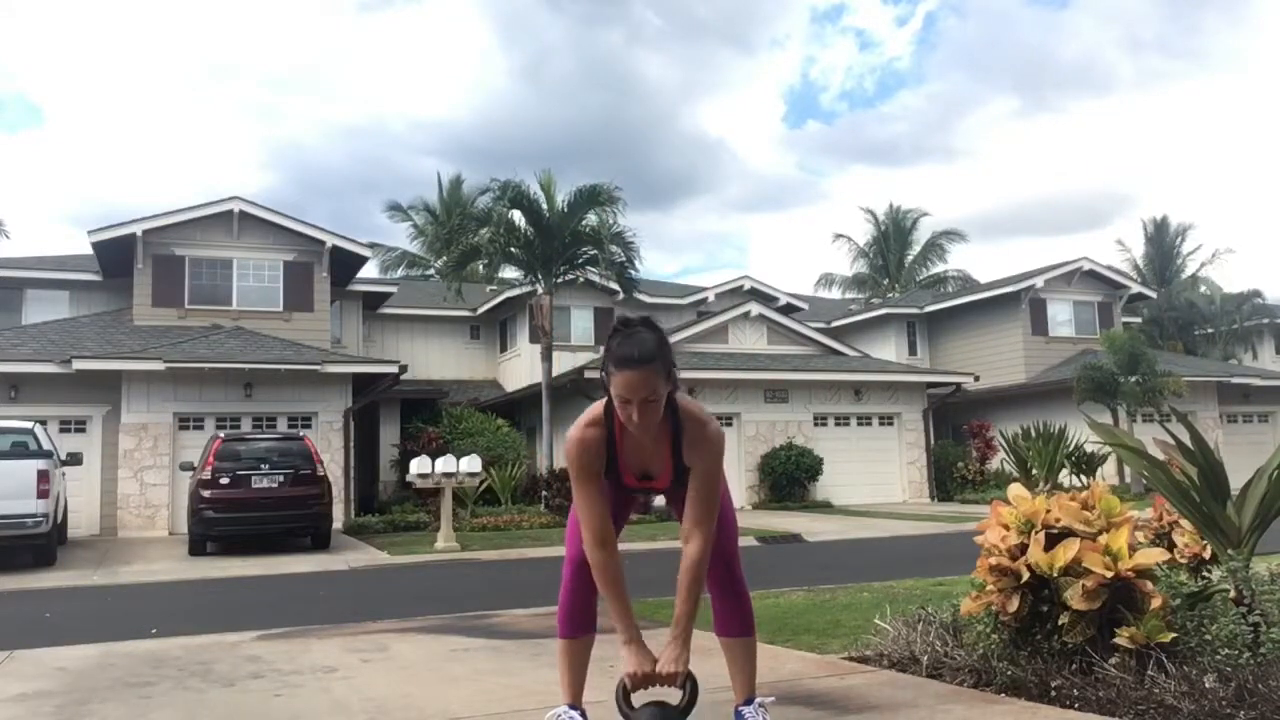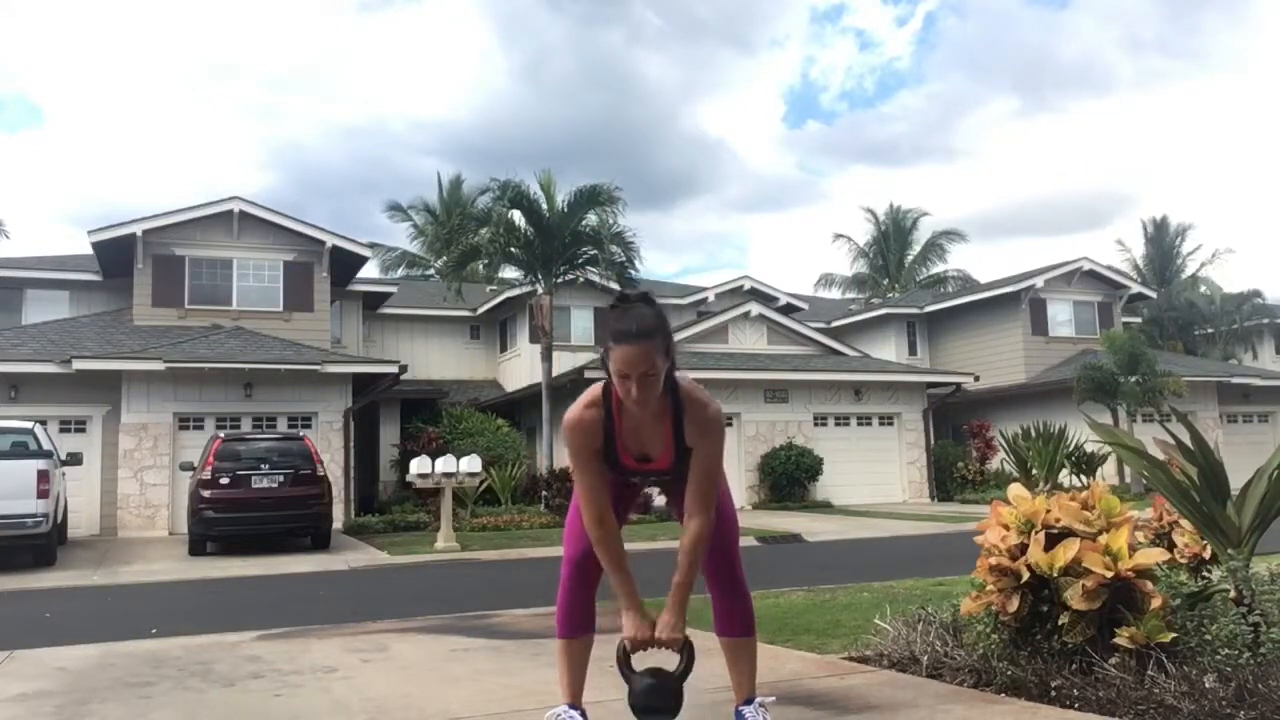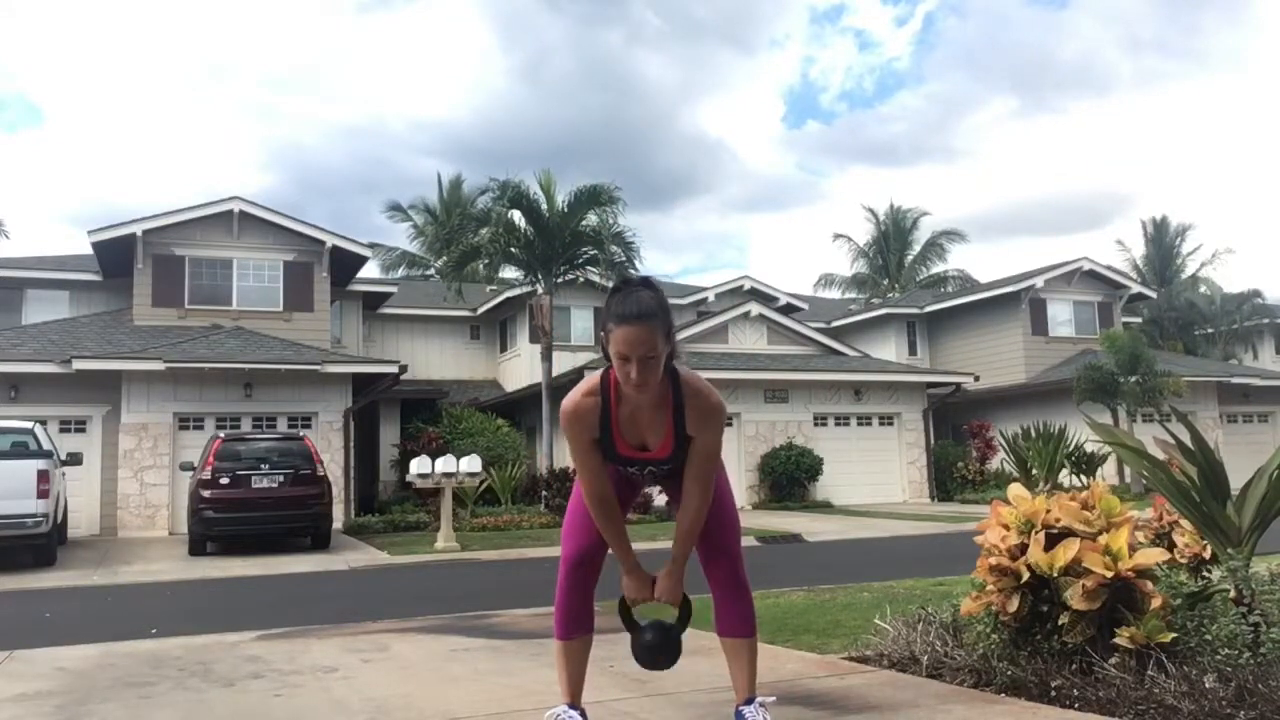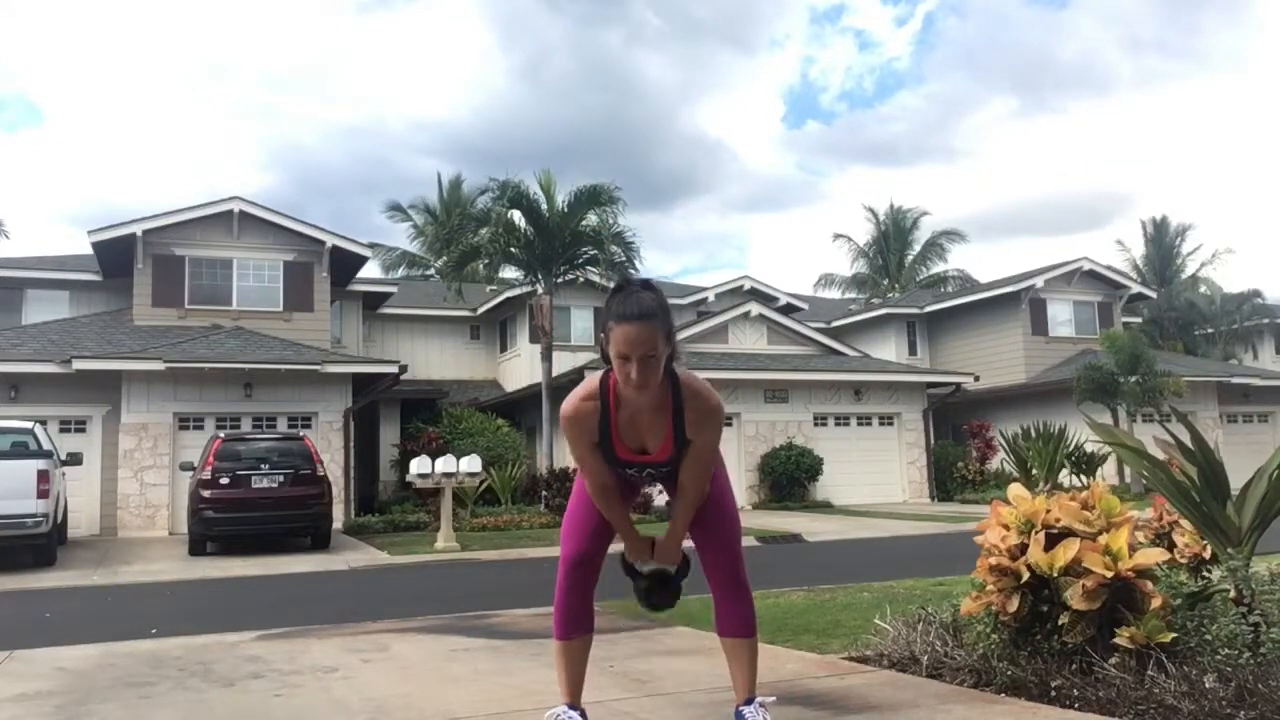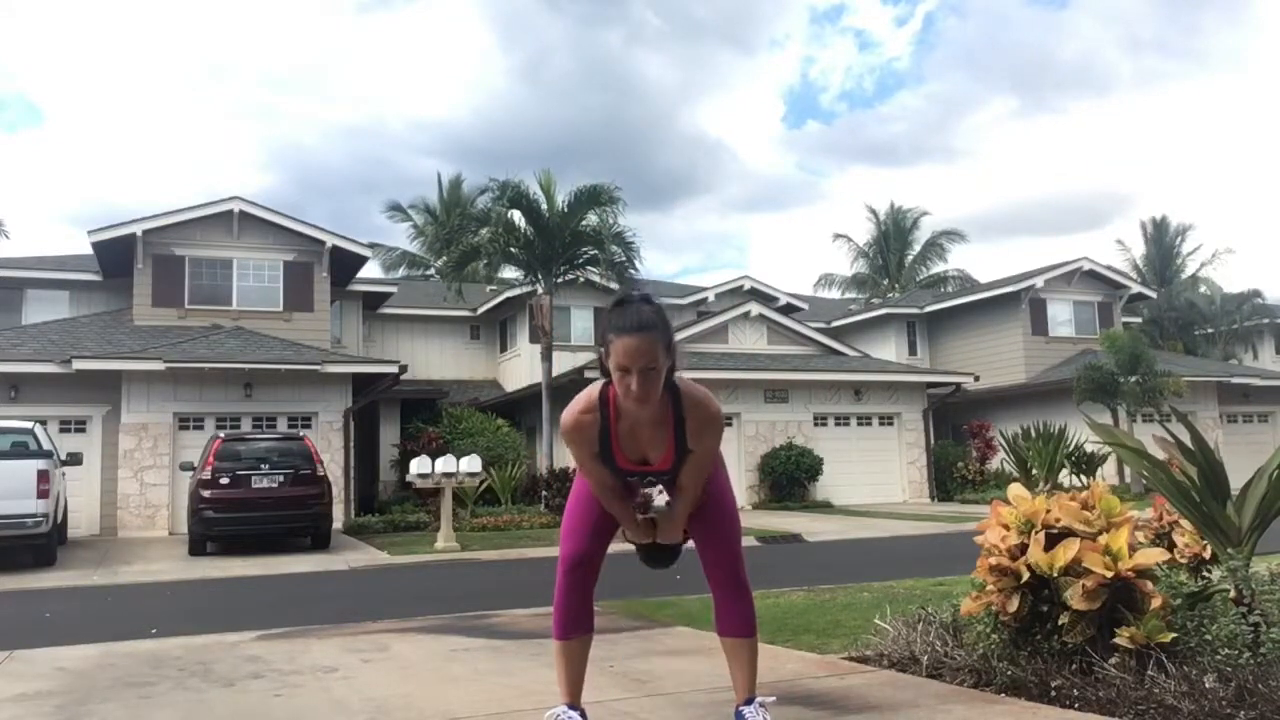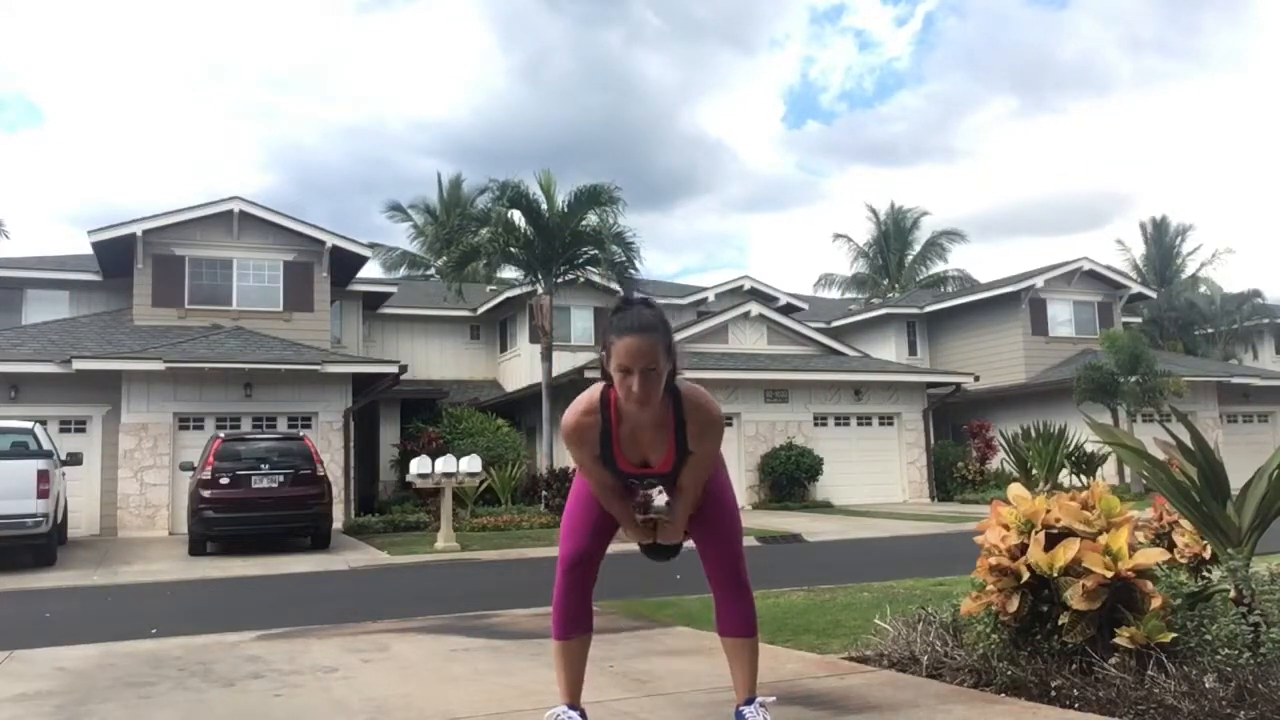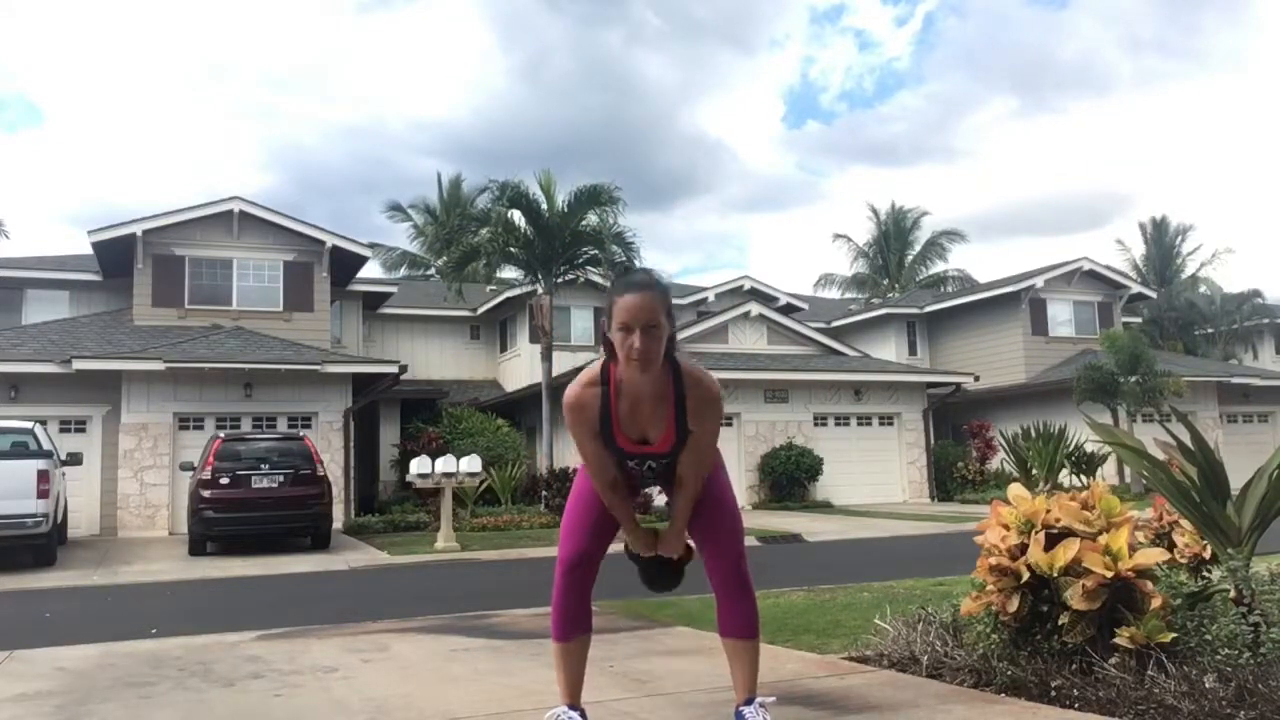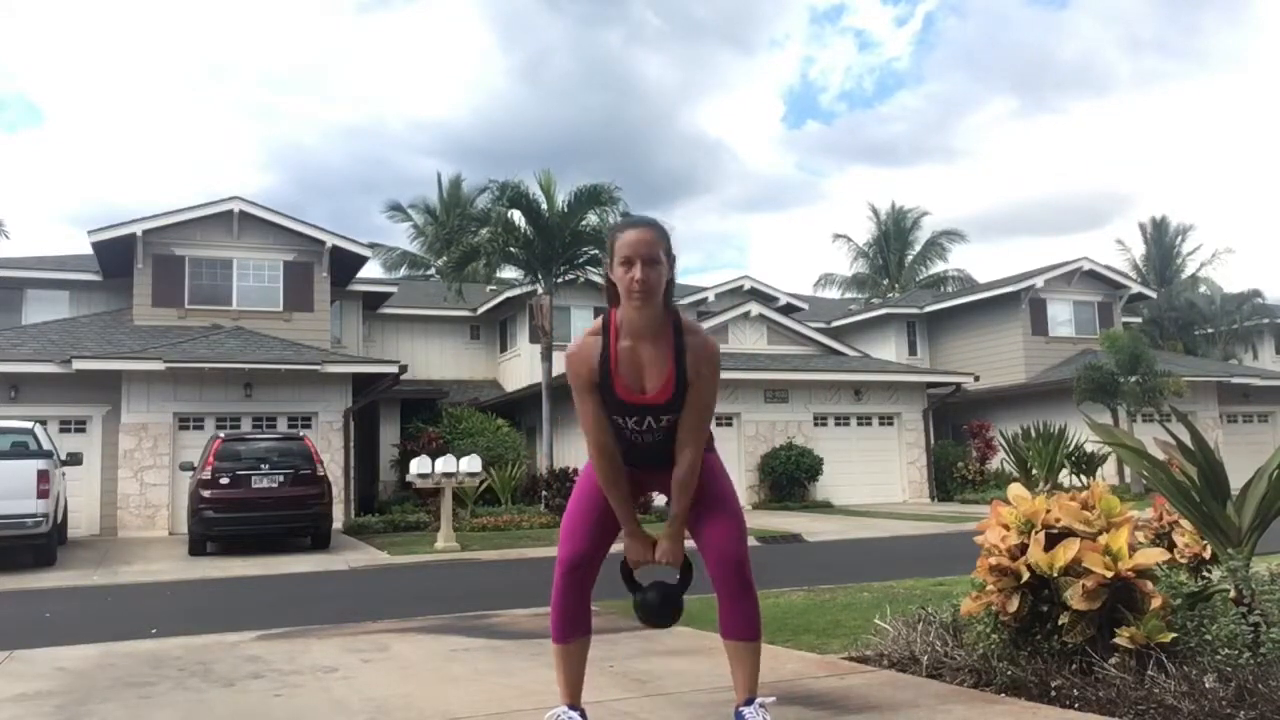
dt=0.1s
person 1, frame 1
left shoulder: (702, 432)
right shoulder: (585, 436)
left elbow: (697, 543)
right elbow: (599, 545)
left wrist: (679, 640)
right wrist: (630, 643)
left hip: (685, 476)
right hip: (612, 481)
left knee: (724, 568)
right knee: (579, 567)
person 1, frame 2
left shoulder: (703, 413)
right shoulder: (582, 418)
left elbow: (699, 518)
right elbow: (598, 516)
left wrist: (676, 606)
right wrist: (629, 604)
left hip: (684, 472)
right hip: (614, 475)
left knee: (726, 569)
right knee: (577, 566)
person 1, frame 3
left shoulder: (704, 402)
right shoulder: (579, 406)
left elbow: (696, 499)
right elbow: (600, 498)
left wrist: (675, 570)
right wrist: (630, 570)
left hip: (683, 466)
right hip: (614, 469)
left knee: (727, 569)
right knee: (576, 564)
person 1, frame 4
left shoulder: (703, 403)
right shoulder: (579, 408)
left elbow: (690, 487)
right elbow: (601, 484)
left wrist: (671, 543)
right wrist: (630, 541)
left hip: (687, 465)
right hip: (613, 471)
left knee: (728, 569)
right knee: (574, 564)
person 1, frame 5
left shoulder: (702, 412)
right shoulder: (579, 418)
left elbow: (688, 487)
right elbow: (606, 485)
left wrist: (670, 532)
right wrist: (634, 527)
left hip: (687, 469)
right hip: (613, 474)
left knee: (728, 571)
right knee: (574, 564)
person 1, frame 6
left shoulder: (702, 413)
right shoulder: (581, 420)
left elbow: (688, 485)
right elbow: (606, 485)
left wrist: (671, 528)
right wrist: (636, 525)
left hip: (688, 472)
right hip: (612, 475)
left knee: (729, 570)
right knee: (572, 566)
person 1, frame 7
left shoulder: (702, 391)
right shoulder: (582, 396)
left elbow: (688, 479)
right elbow: (606, 479)
left wrist: (674, 536)
right wrist: (634, 534)
left hip: (686, 466)
right hip: (615, 470)
left knee: (732, 572)
right knee: (572, 567)
person 1, frame 8
left shoulder: (699, 346)
right shoulder: (585, 351)
left elbow: (692, 446)
right elbow: (600, 446)
left wrist: (674, 532)
right wrist: (631, 530)
left hip: (687, 462)
right hip: (618, 465)
left knee: (734, 564)
right knee: (570, 565)
